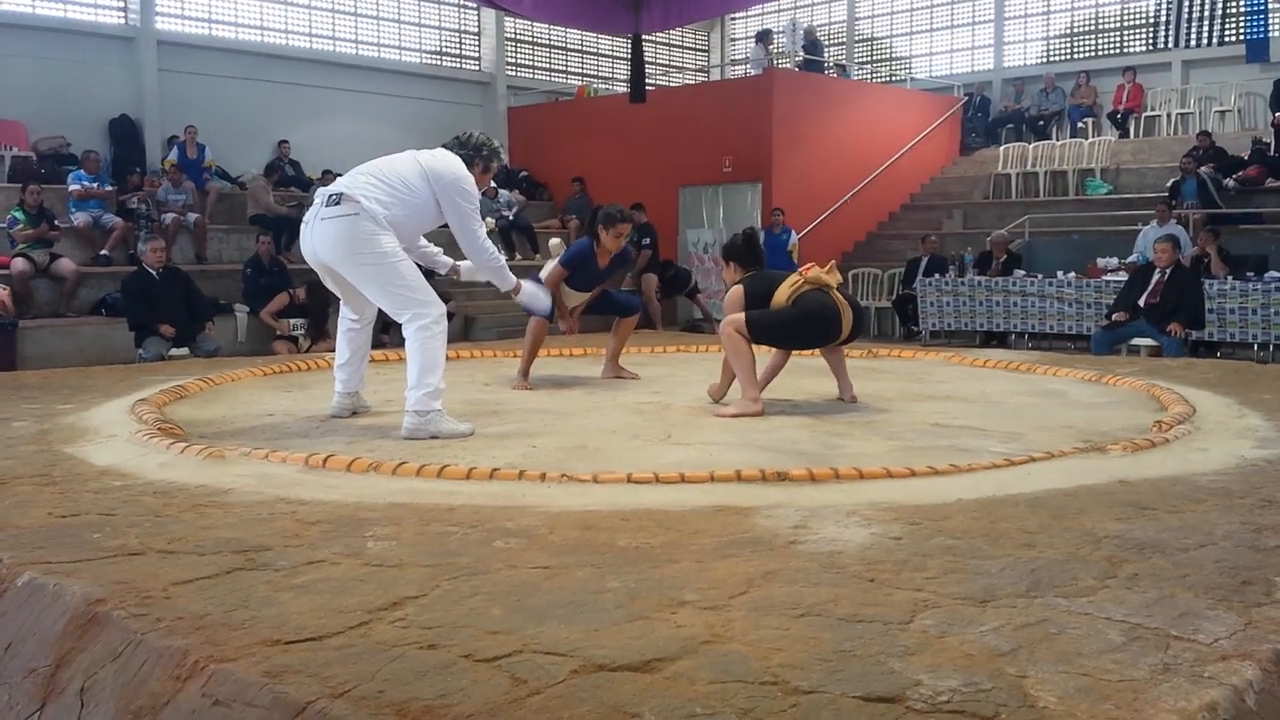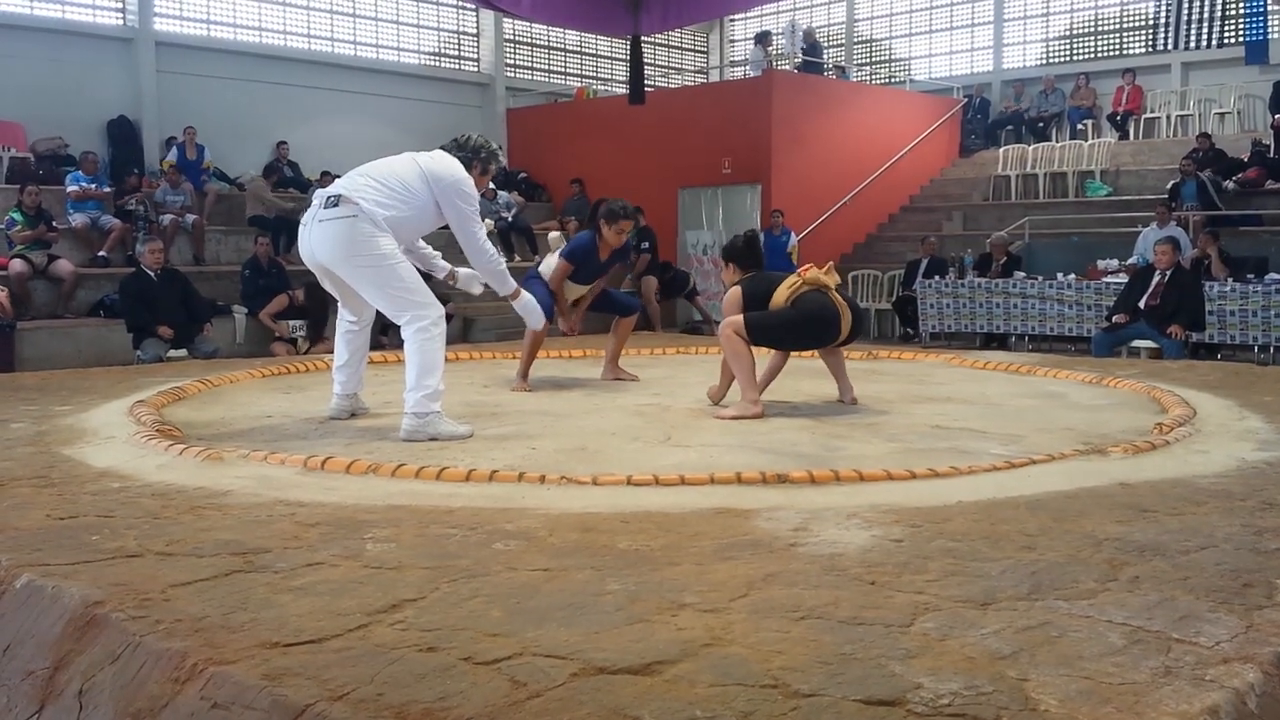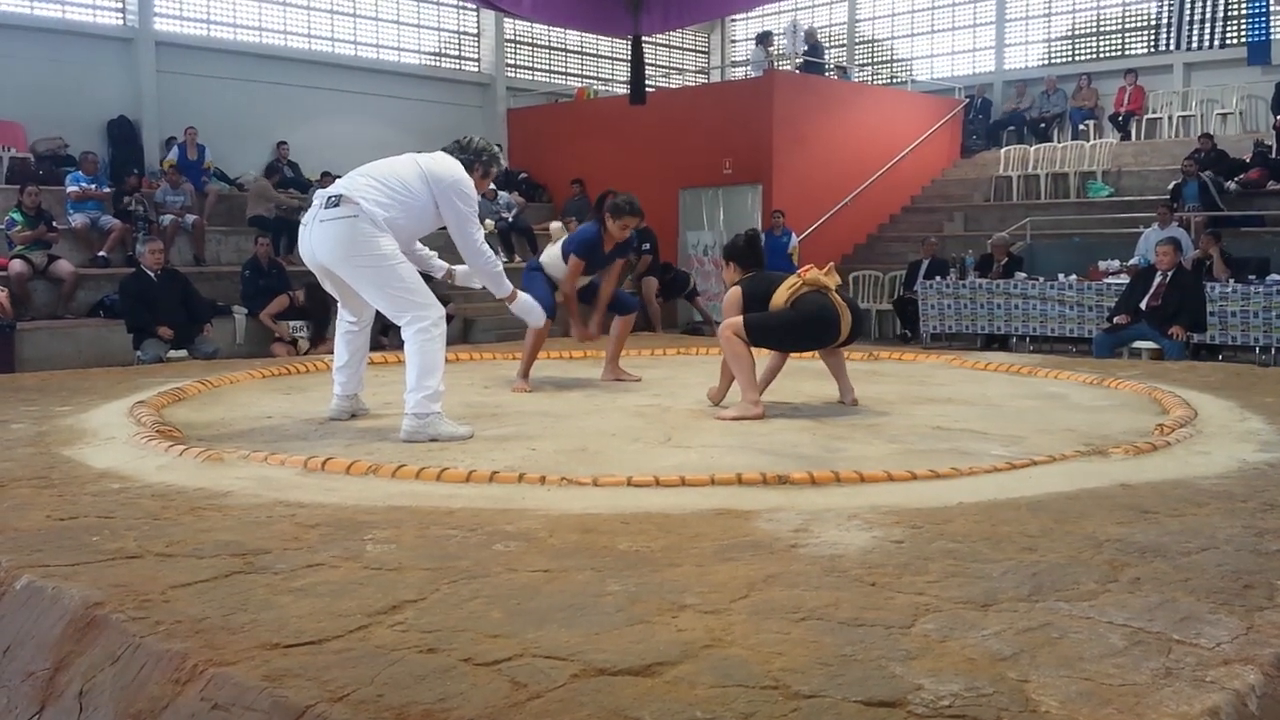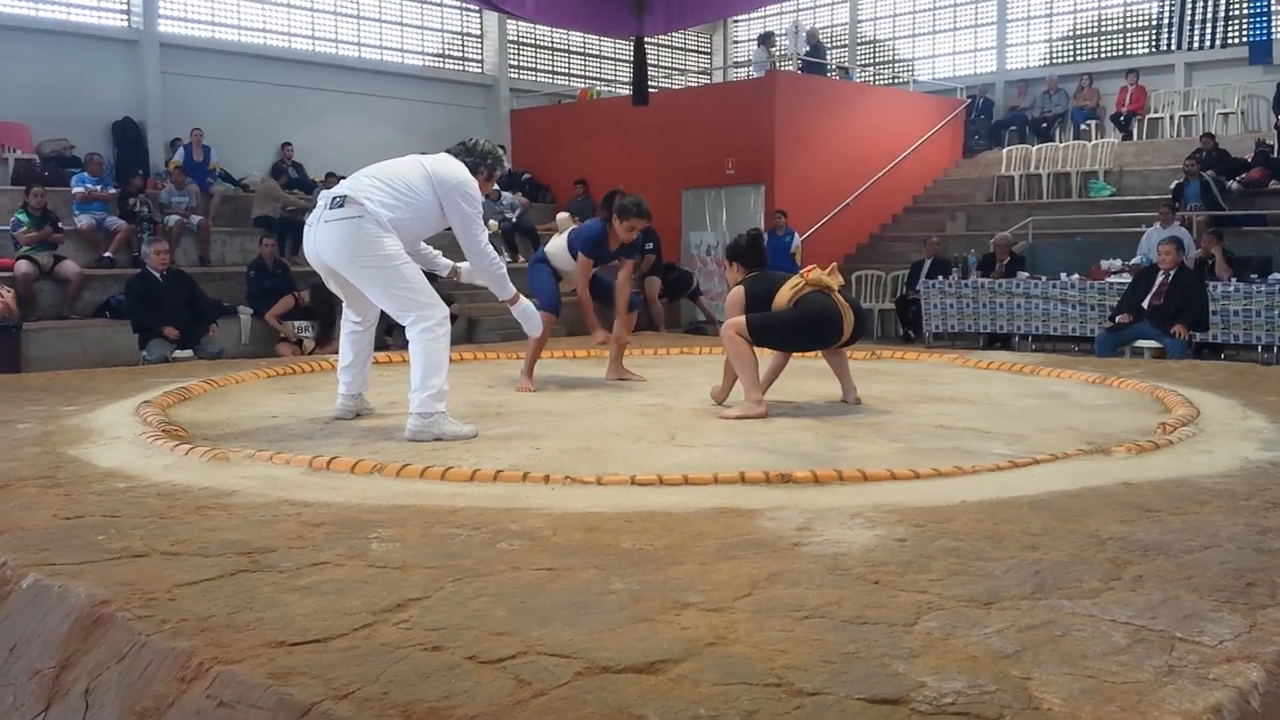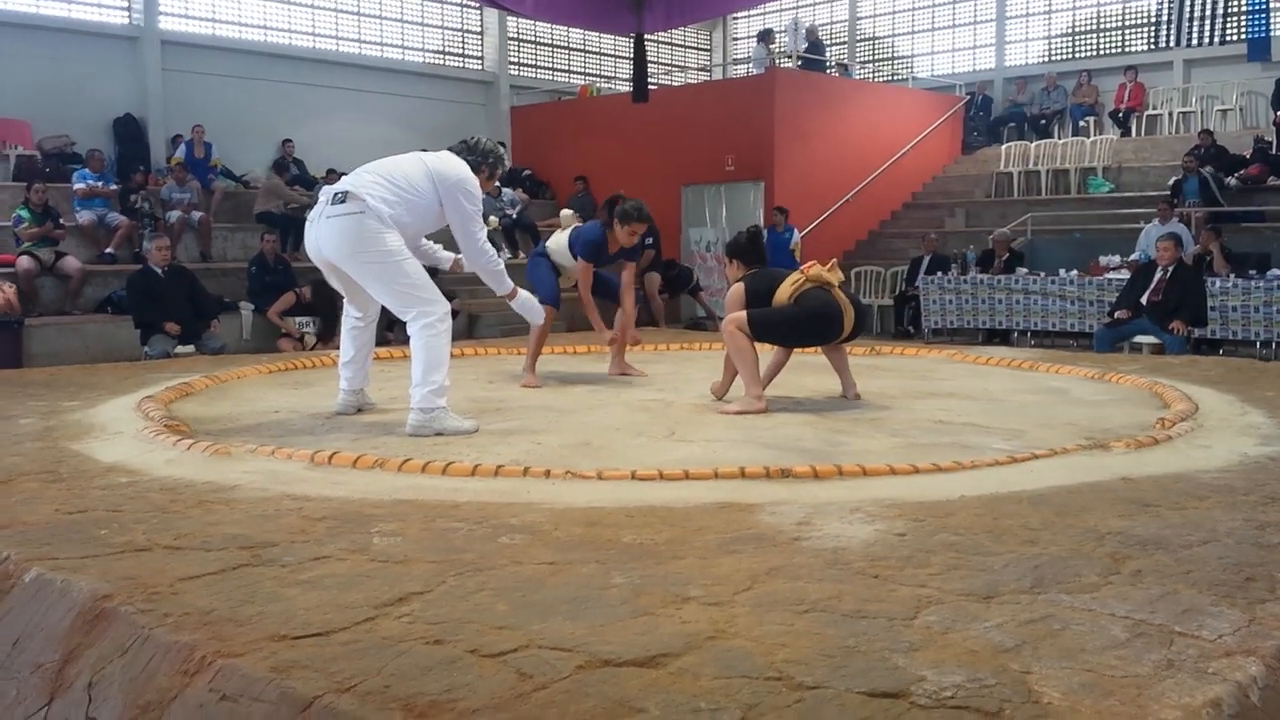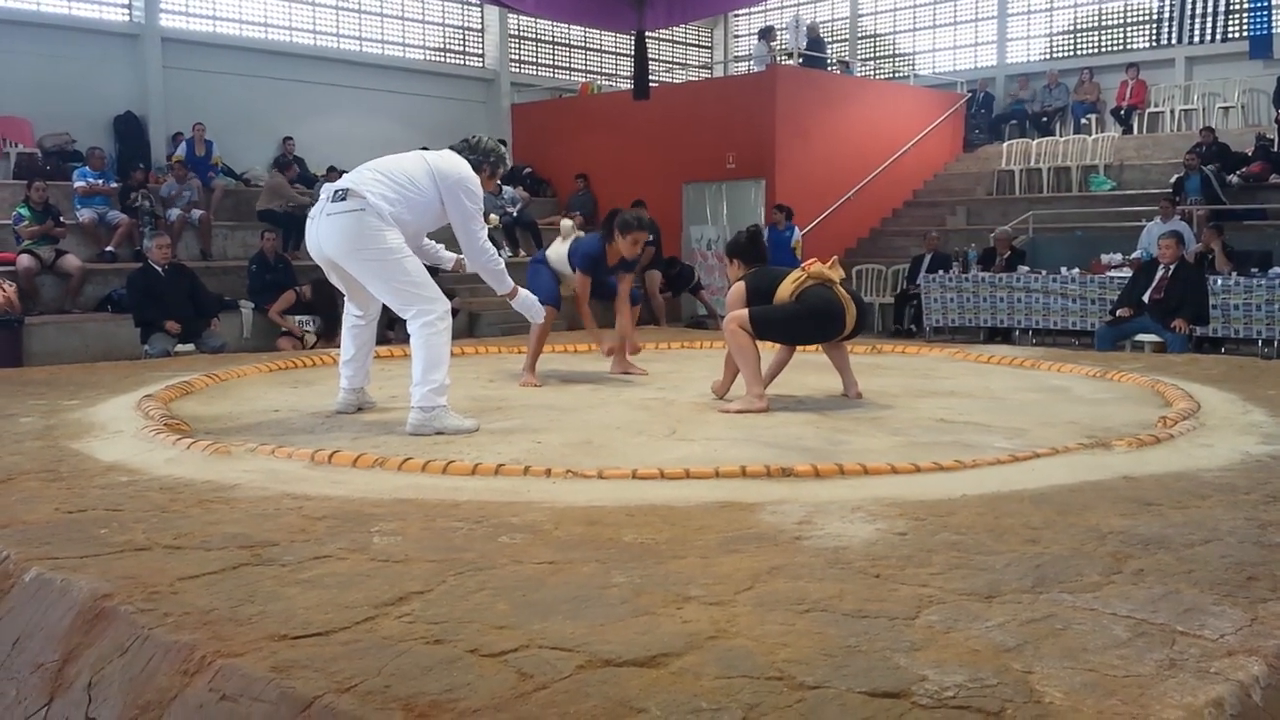
dt=0.1s
person 1, frame 1
left shoulder: (425, 165)
right shoulder: (457, 174)
left elbow: (406, 236)
right elbow: (477, 245)
left wrist: (455, 268)
right wrist: (517, 288)
left hip: (315, 228)
right hip: (353, 230)
left knee: (358, 308)
right knee: (426, 314)
left ankle: (346, 395)
right ankle: (423, 414)
person 1, frame 2
left shoulder: (423, 167)
right shoulder: (456, 177)
left elbow: (404, 239)
right elbow: (478, 247)
left wrist: (451, 274)
right wrist: (516, 295)
left hip: (313, 230)
right hip: (352, 231)
left knee: (356, 310)
right knee: (424, 316)
left ankle: (345, 397)
right ankle: (422, 416)
person 1, frame 3
left shoulder: (425, 168)
right shoulder: (456, 178)
left elbow: (401, 238)
right elbow: (475, 249)
left wrist: (448, 272)
right wrist: (513, 297)
left hip: (314, 230)
right hip: (352, 231)
left knee: (356, 310)
right knee: (425, 317)
left ankle: (345, 398)
right ankle: (423, 417)
person 1, frame 4
left shoulder: (428, 170)
right shoulder: (461, 179)
left elbow: (407, 241)
right elbow: (480, 251)
left wrist: (454, 269)
right wrist: (516, 300)
left hip: (318, 231)
right hip: (357, 231)
left knee: (361, 311)
right knee: (429, 317)
left ankle: (350, 398)
right ankle: (427, 416)
person 1, frame 5
left shoulder: (430, 168)
right shoulder: (462, 176)
left elbow: (408, 237)
right elbow: (478, 248)
left wrist: (456, 261)
right wrist: (513, 294)
left hip: (320, 226)
right hip: (358, 228)
left knee: (362, 307)
right knee: (431, 313)
left ankle: (351, 393)
right ankle: (428, 411)
person 1, frame 6
left shoulder: (431, 166)
right shoulder: (464, 175)
left elbow: (411, 239)
right elbow: (479, 247)
left wrist: (458, 261)
right wrist: (514, 293)
left hip: (321, 223)
right hip: (359, 225)
left knee: (363, 305)
right knee: (431, 311)
left ankle: (351, 391)
right ankle: (429, 410)
person 2, frame 1
left shoulder: (623, 255)
right shoulder: (581, 250)
left elbow: (599, 286)
right elbow: (550, 282)
left wrist: (576, 313)
right wrist: (564, 316)
left hip: (579, 298)
right hip: (544, 290)
left knee: (632, 306)
right knee: (542, 313)
left ankle: (611, 366)
right ankle: (522, 374)
person 2, frame 2
left shoulder: (622, 248)
right shoulder: (582, 244)
left elbow: (599, 283)
right elbow: (555, 281)
left wrist: (579, 312)
right wrist: (564, 315)
left hip: (577, 289)
right hip: (542, 281)
left knee: (631, 307)
right knee: (543, 314)
left ankle: (611, 367)
right ankle: (521, 376)
person 2, frame 3
left shoulder: (626, 242)
right shoulder: (588, 236)
left elbow: (610, 280)
right elbow: (568, 282)
left wrist: (596, 319)
right wrist: (576, 322)
left hip: (580, 281)
right hip: (542, 273)
left knee: (629, 305)
right knee: (545, 312)
left ankle: (611, 368)
right ankle: (522, 376)
person 2, frame 4
left shoulder: (631, 241)
right shoulder: (593, 233)
left elbow: (623, 283)
right elbow: (582, 287)
left wrist: (622, 327)
right wrist: (596, 329)
left hip: (577, 270)
right hip: (545, 264)
left knee: (631, 302)
right knee: (549, 306)
left ankle: (615, 368)
right ankle: (526, 373)
person 2, frame 5
left shoulder: (631, 244)
right shoulder: (592, 237)
left elbow: (627, 286)
right elbow: (584, 291)
left wrist: (630, 329)
right wrist: (603, 331)
left hip: (578, 268)
right hip: (546, 260)
left knee: (630, 298)
right knee: (550, 300)
left ankle: (618, 362)
right ankle: (529, 369)
person 2, frame 6
left shoulder: (630, 256)
right shoulder: (591, 250)
left elbow: (622, 301)
right elbow: (581, 303)
left wrist: (630, 339)
right wrist: (601, 342)
left hip: (578, 274)
right hip: (545, 266)
left knee: (633, 297)
right knee: (549, 301)
left ankle: (619, 360)
right ankle: (529, 369)
person 3, frame 1
left shoulder: (737, 292)
right shoulder: (777, 279)
right elbow: (786, 341)
left wrist: (720, 390)
right wrist: (759, 386)
left hip: (816, 316)
right hip: (851, 313)
left knee: (728, 327)
left ankle: (750, 400)
right ankle: (846, 388)
person 3, frame 2
left shoulder: (735, 293)
right shoulder: (775, 280)
right elbow: (783, 344)
left wrist: (719, 392)
right wrist: (757, 389)
left hip: (813, 317)
left knee: (728, 329)
left ankle: (749, 402)
right ankle: (846, 390)
person 3, frame 3
left shoulder: (735, 293)
right shoulder: (775, 281)
right elbow: (782, 346)
left wrist: (719, 393)
right wrist: (757, 390)
left hip: (813, 317)
left knee: (727, 330)
left ankle: (750, 403)
right ankle: (846, 391)
person 3, frame 4
left shoulder: (738, 293)
right shoulder: (778, 280)
right elbow: (786, 342)
left wrist: (723, 392)
right wrist: (761, 388)
left hip: (816, 318)
left knee: (731, 329)
left ankle: (753, 402)
right ankle: (849, 390)
person 3, frame 5
left shoulder: (738, 290)
right shoulder: (778, 278)
right elbow: (787, 337)
left wrist: (723, 387)
right wrist: (761, 384)
left hip: (817, 314)
left knee: (731, 325)
left ankle: (754, 397)
right ankle: (849, 386)
person 3, frame 6
left shoulder: (740, 288)
right shoulder: (777, 276)
left elbow: (736, 334)
right elbow: (788, 340)
left wrist: (724, 386)
right wrist: (763, 382)
left hip: (818, 310)
left knee: (733, 323)
left ankle: (755, 396)
right ankle: (850, 385)
